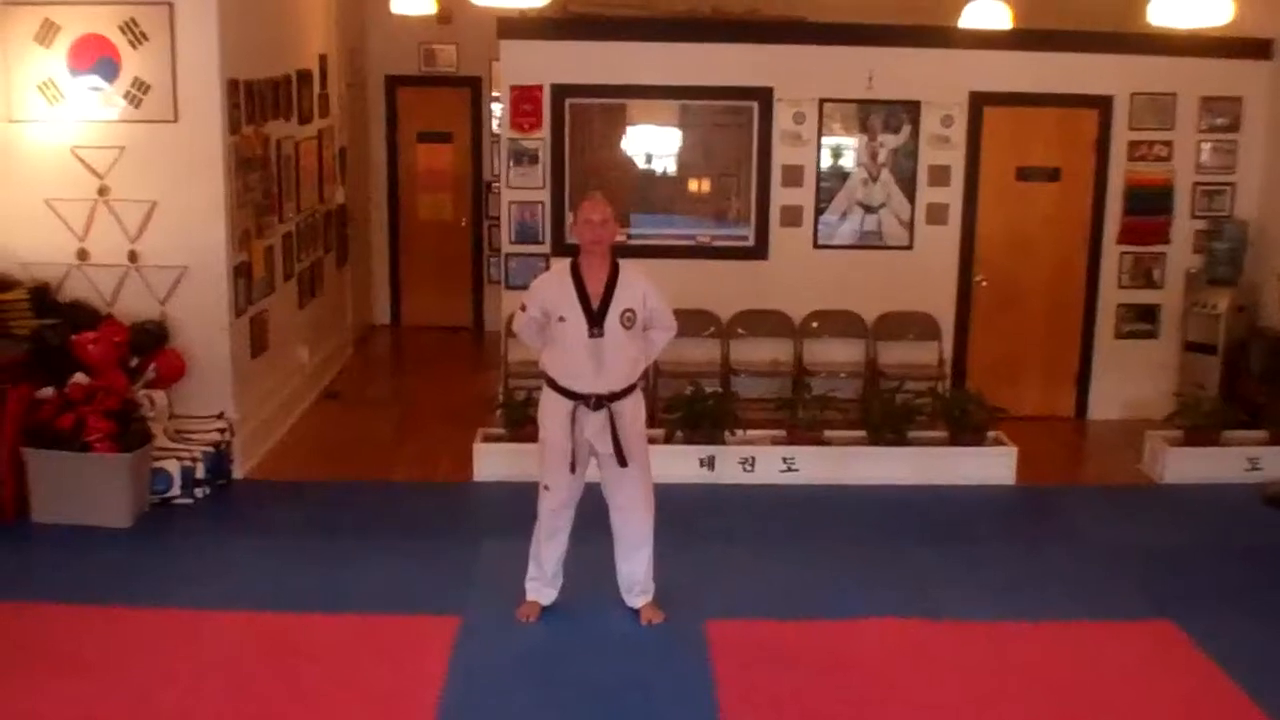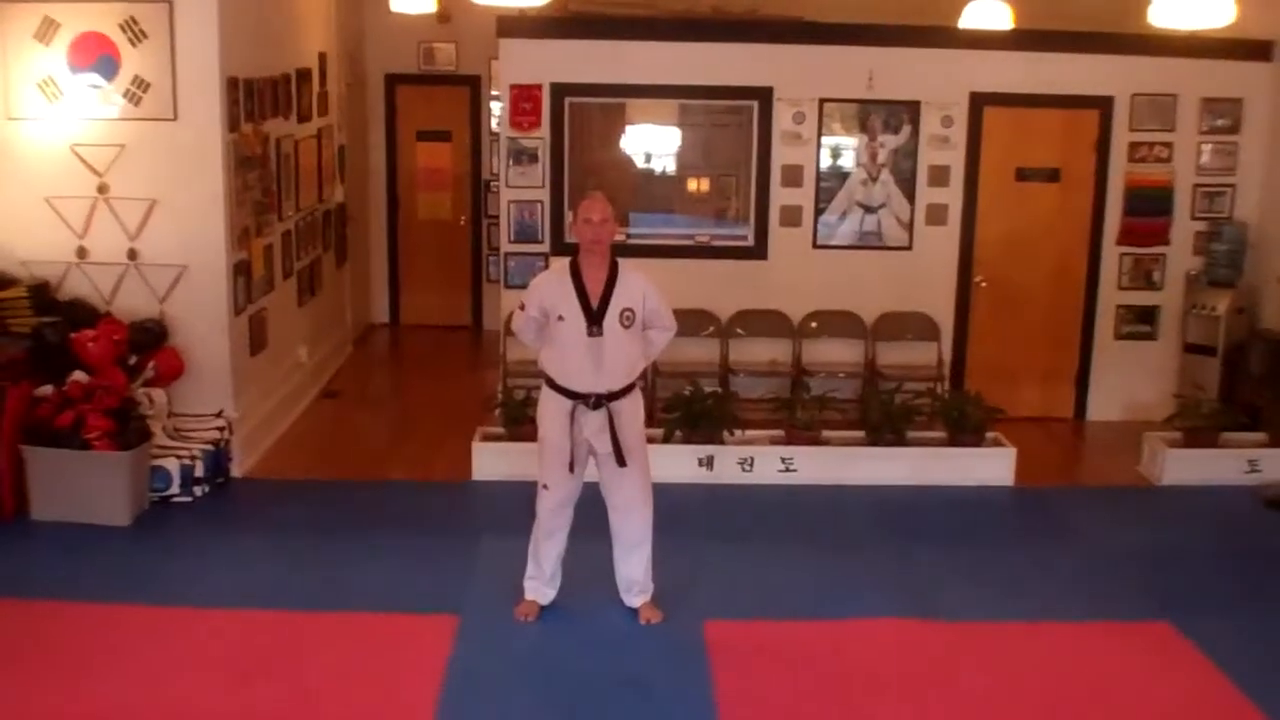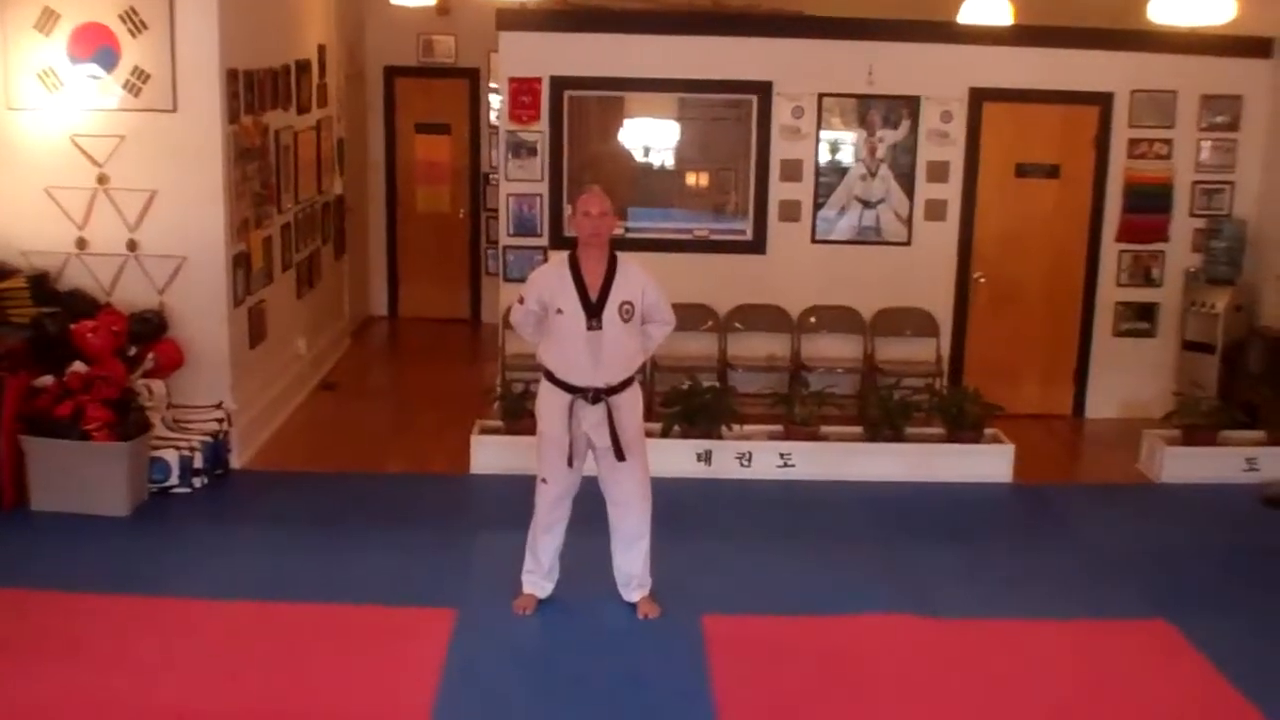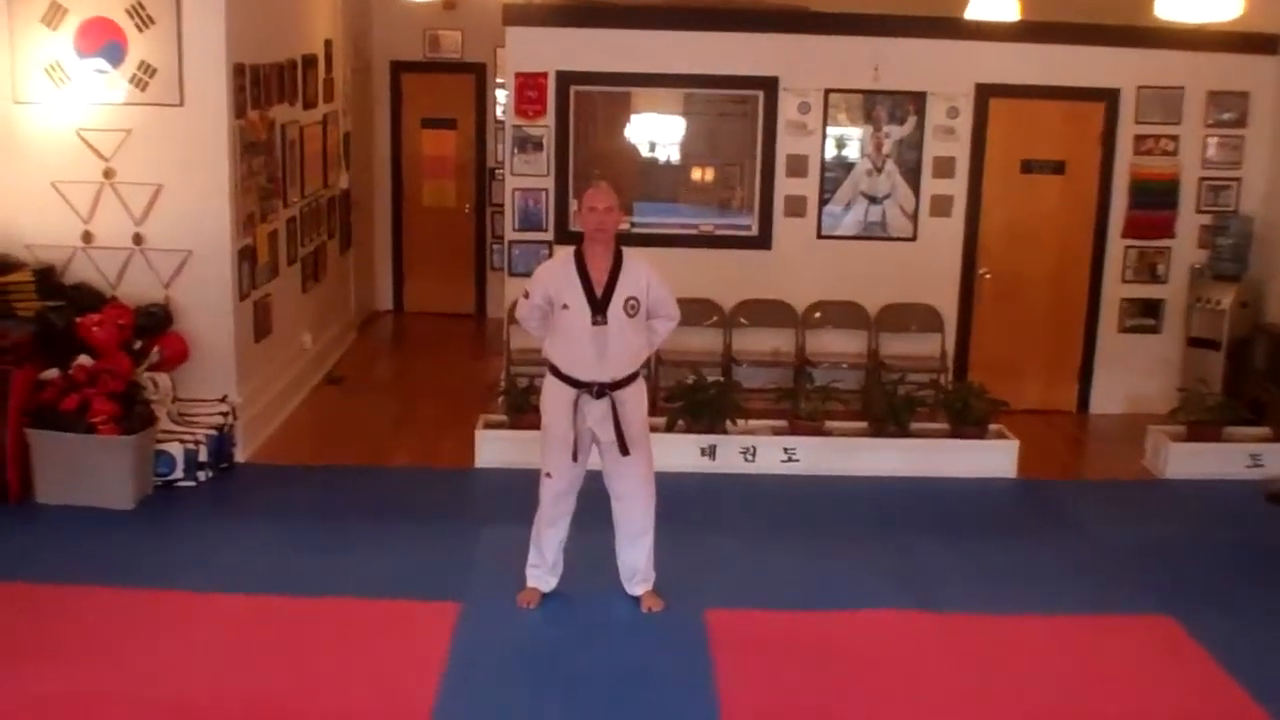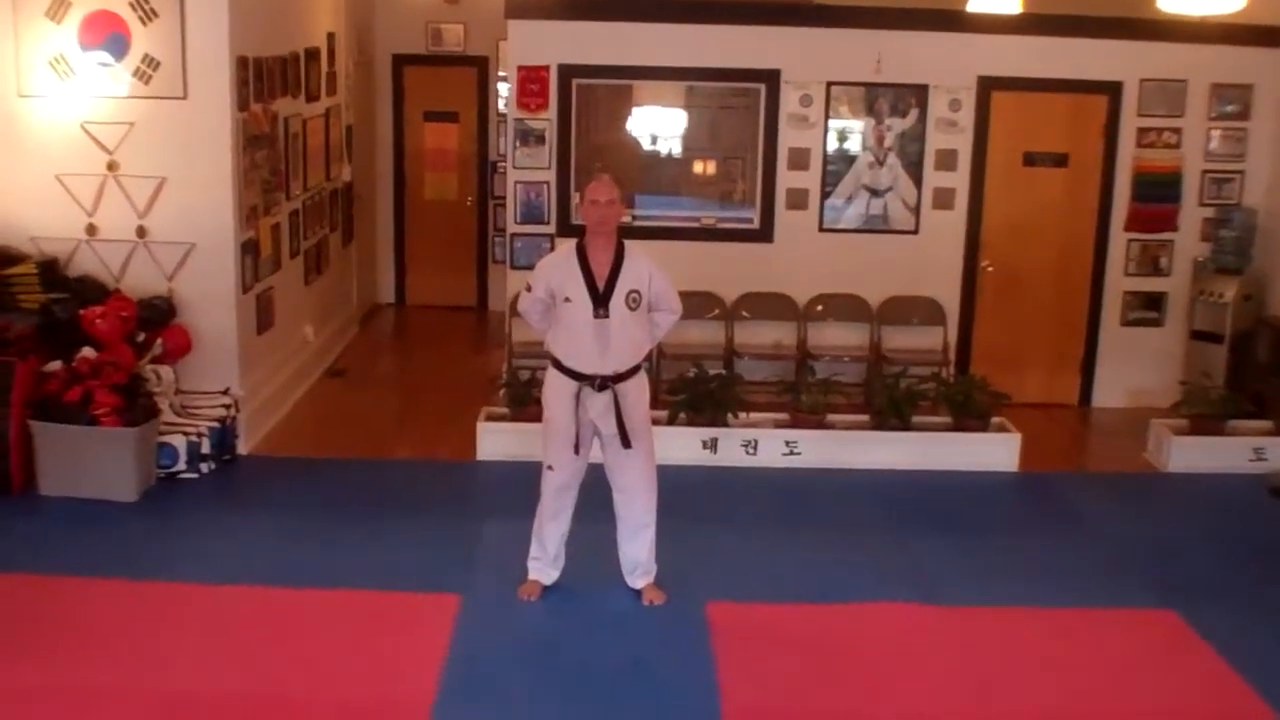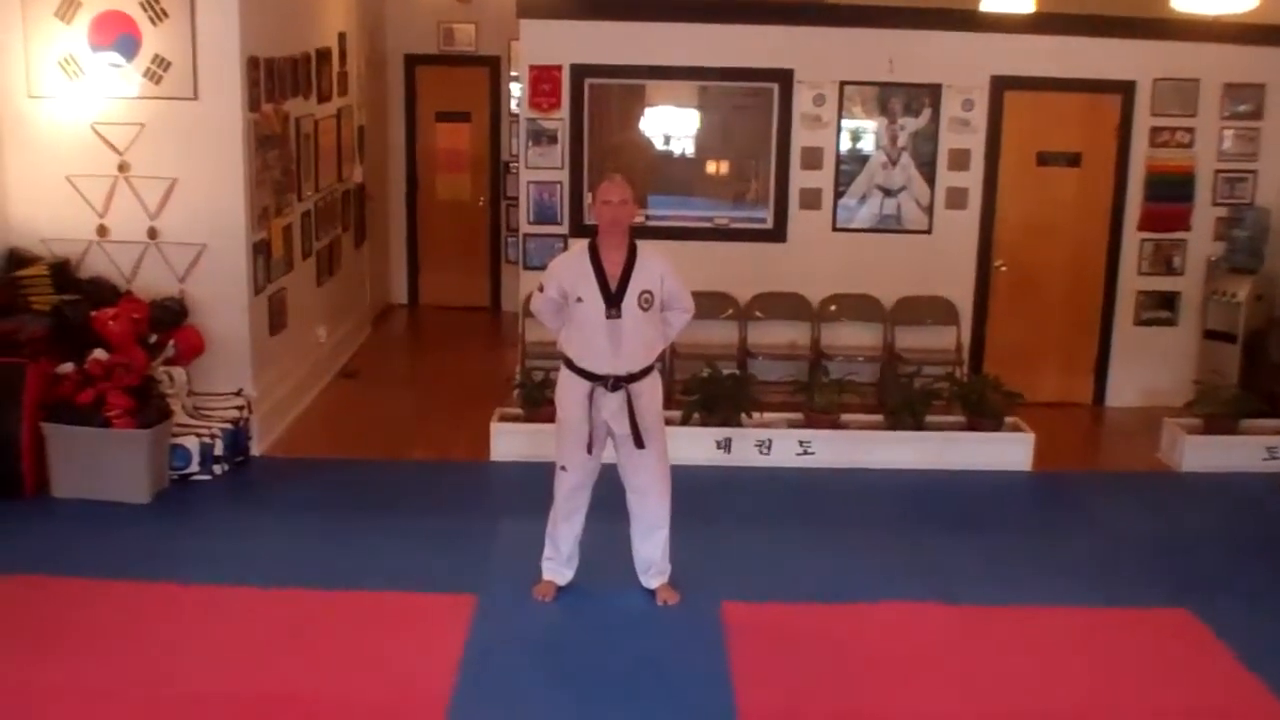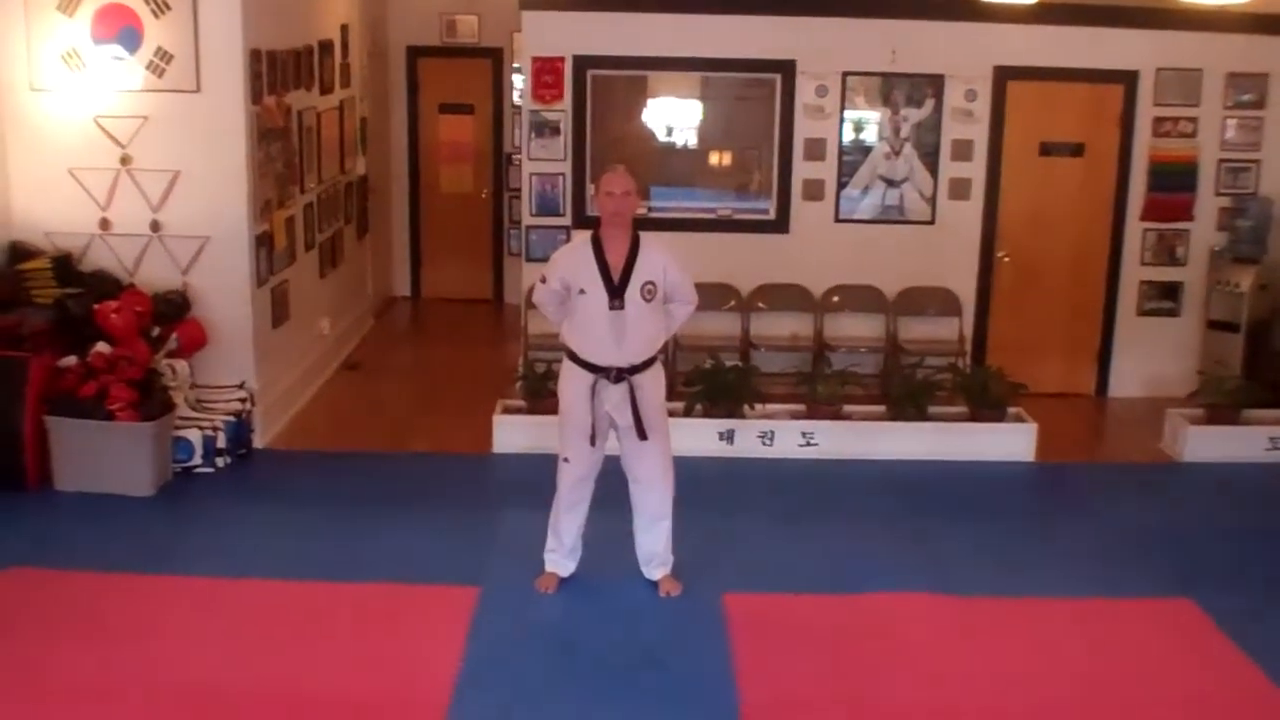
dt=0.5s
person 1, frame 1
left shoulder: (637, 286)
right shoulder: (549, 286)
left elbow: (664, 327)
right elbow: (525, 327)
left wrist: (635, 361)
right wrist: (559, 358)
left hip: (621, 409)
right hip: (564, 408)
left knee: (634, 504)
right knee: (555, 503)
left ankle: (640, 594)
right ankle: (539, 591)
person 1, frame 2
left shoulder: (637, 285)
right shoulder: (548, 285)
left elbow: (664, 327)
right elbow: (524, 327)
left wrist: (635, 361)
right wrist: (556, 357)
left hip: (619, 409)
right hip: (563, 408)
left knee: (633, 504)
right knee: (553, 502)
left ankle: (639, 594)
right ankle: (538, 591)
person 1, frame 3
left shoulder: (636, 279)
right shoulder: (547, 278)
left elbow: (662, 321)
right elbow: (522, 320)
left wrist: (632, 355)
right wrist: (556, 351)
left hip: (618, 402)
right hip: (561, 401)
left knee: (631, 497)
right knee: (552, 495)
left ankle: (637, 589)
right ankle: (536, 584)
person 1, frame 4
left shoulder: (641, 274)
right shoulder: (553, 273)
left elbow: (667, 316)
right elbow: (528, 314)
left wrist: (638, 350)
right wrist: (561, 345)
left hip: (623, 397)
right hip: (566, 395)
left knee: (635, 492)
right knee: (555, 489)
left ankle: (641, 583)
right ankle: (539, 578)
person 1, frame 5
left shoulder: (643, 268)
right shoulder: (555, 266)
left elbow: (670, 310)
right elbow: (530, 308)
left wrist: (639, 343)
right wrist: (564, 339)
left hip: (625, 390)
right hip: (568, 389)
left knee: (637, 485)
right knee: (558, 482)
left ankle: (642, 576)
right ankle: (541, 570)
person 1, frame 6
left shoulder: (655, 267)
right shoulder: (567, 266)
left elbow: (682, 309)
right elbow: (543, 307)
left wrist: (651, 343)
right wrist: (576, 339)
left hip: (638, 390)
right hip: (581, 388)
left knee: (650, 485)
right knee: (571, 482)
left ankle: (656, 575)
right ankle: (555, 571)
person 1, frame 7
left shoulder: (658, 258)
right shoulder: (570, 258)
left elbow: (685, 301)
right elbow: (545, 299)
left wrist: (652, 335)
right wrist: (580, 332)
left hip: (640, 381)
right hip: (584, 380)
left knee: (653, 476)
right knee: (574, 474)
left ankle: (658, 566)
right ankle: (558, 562)
